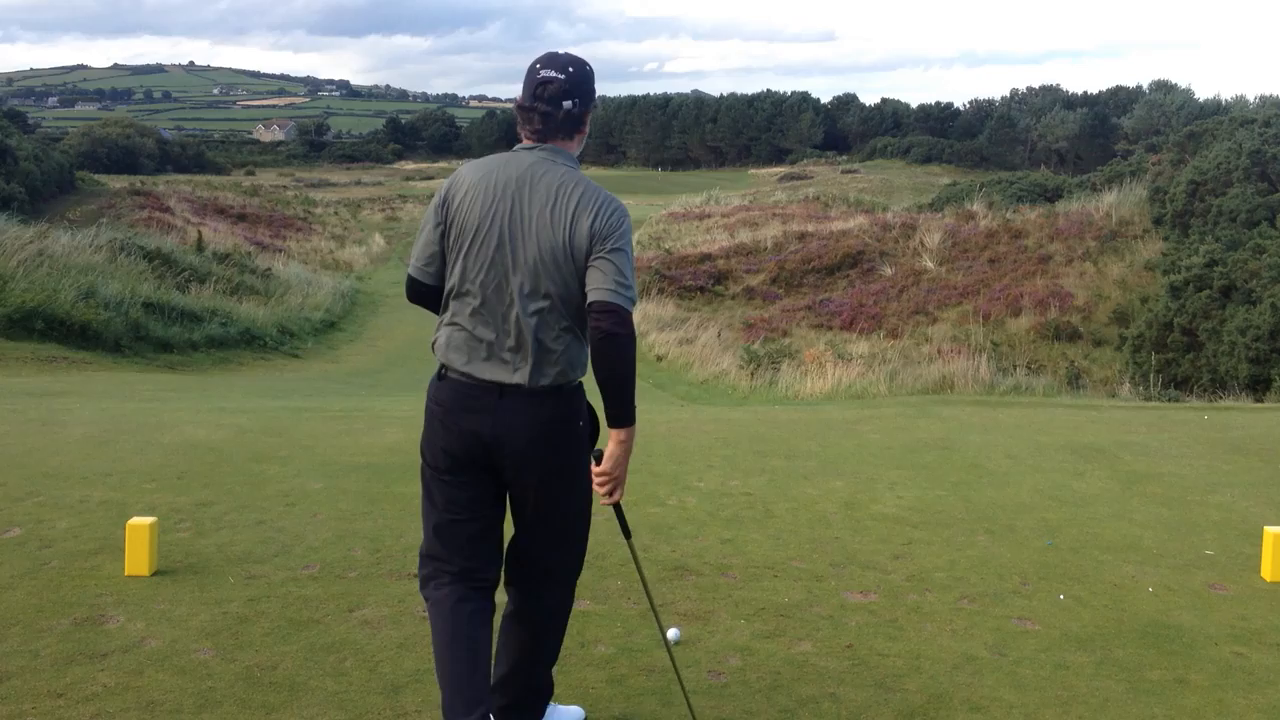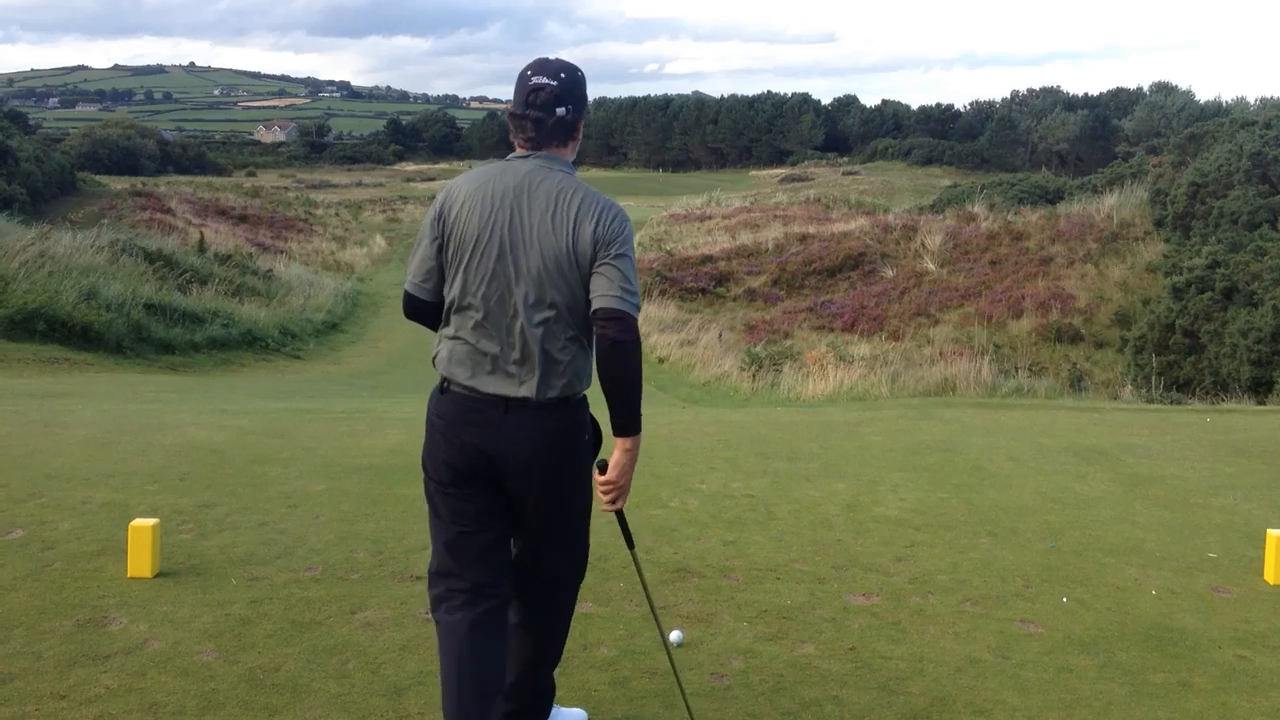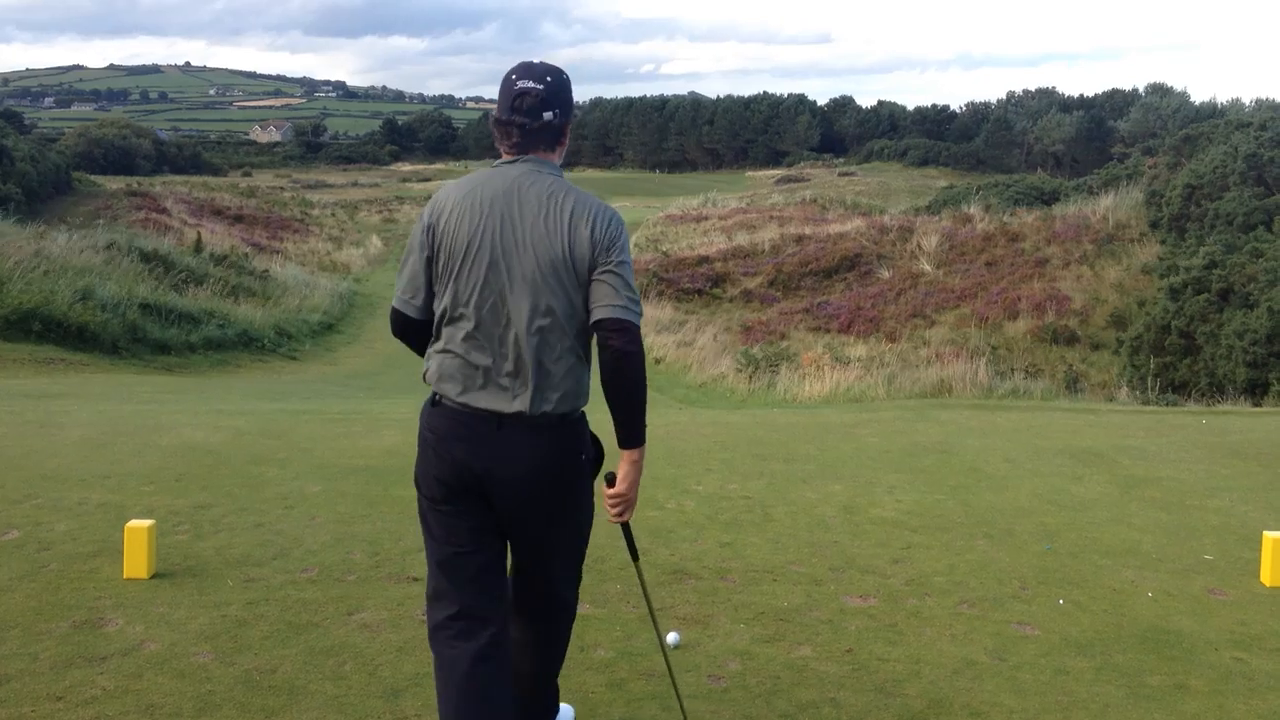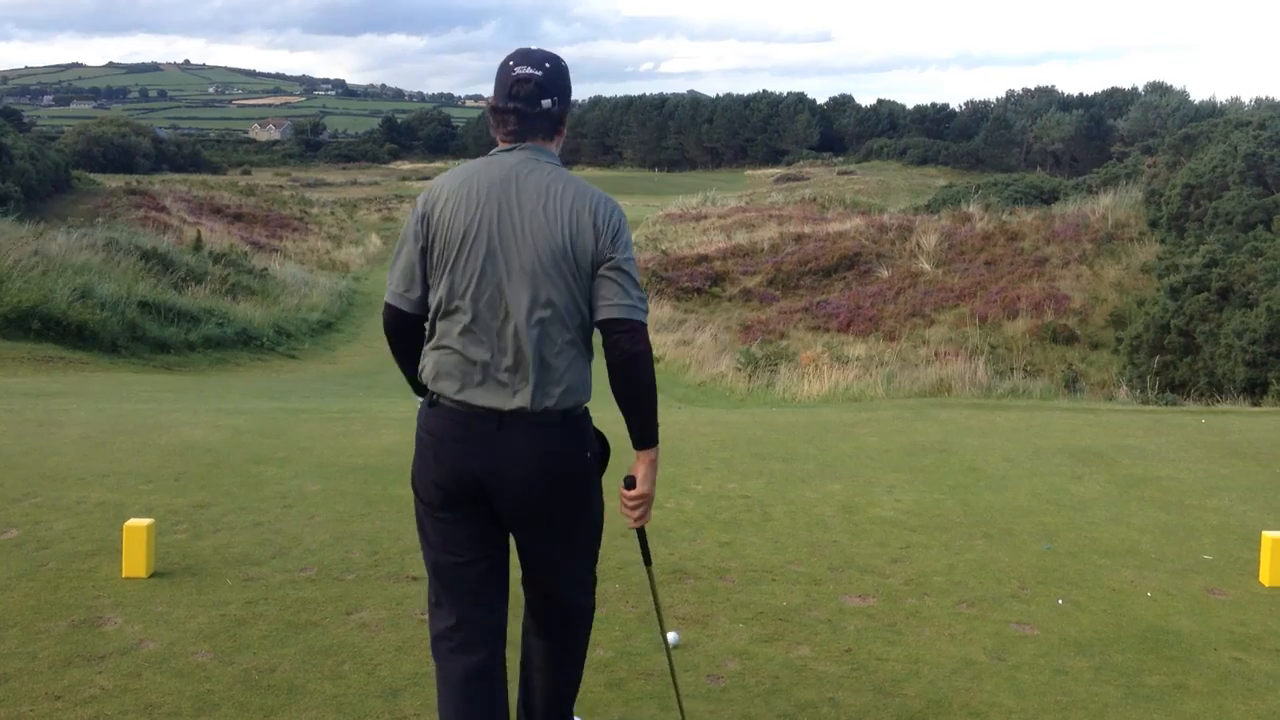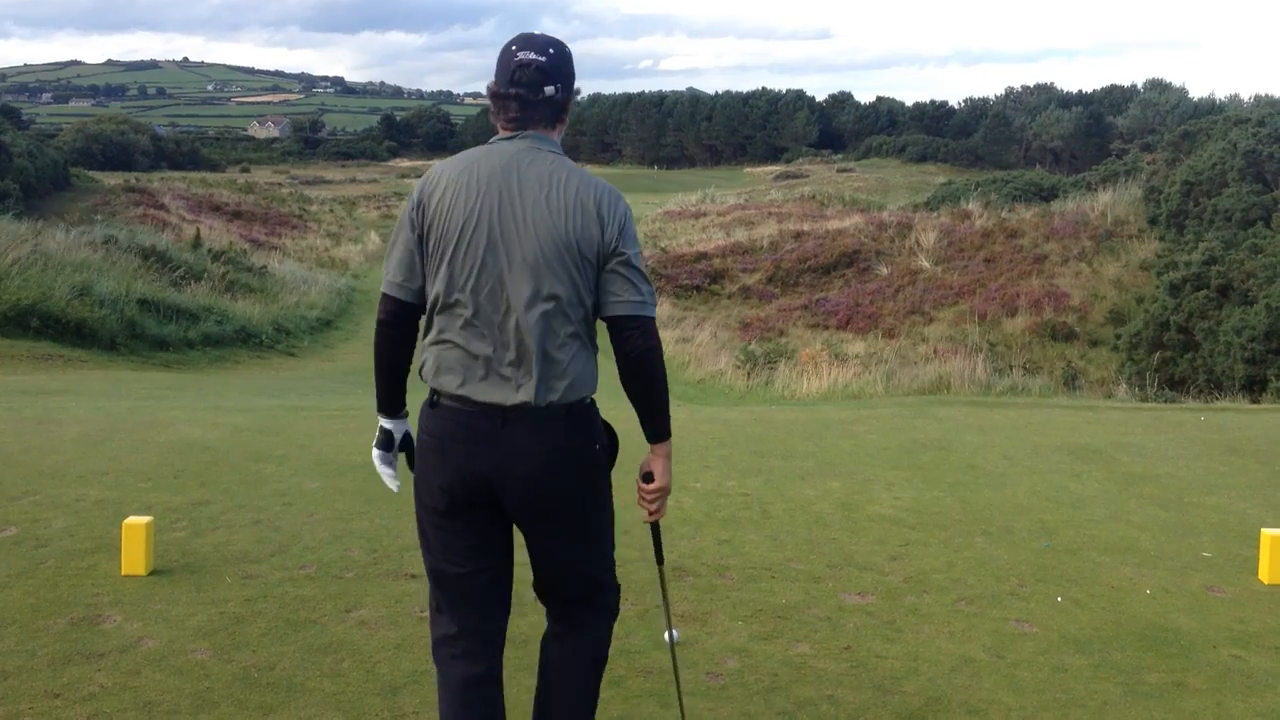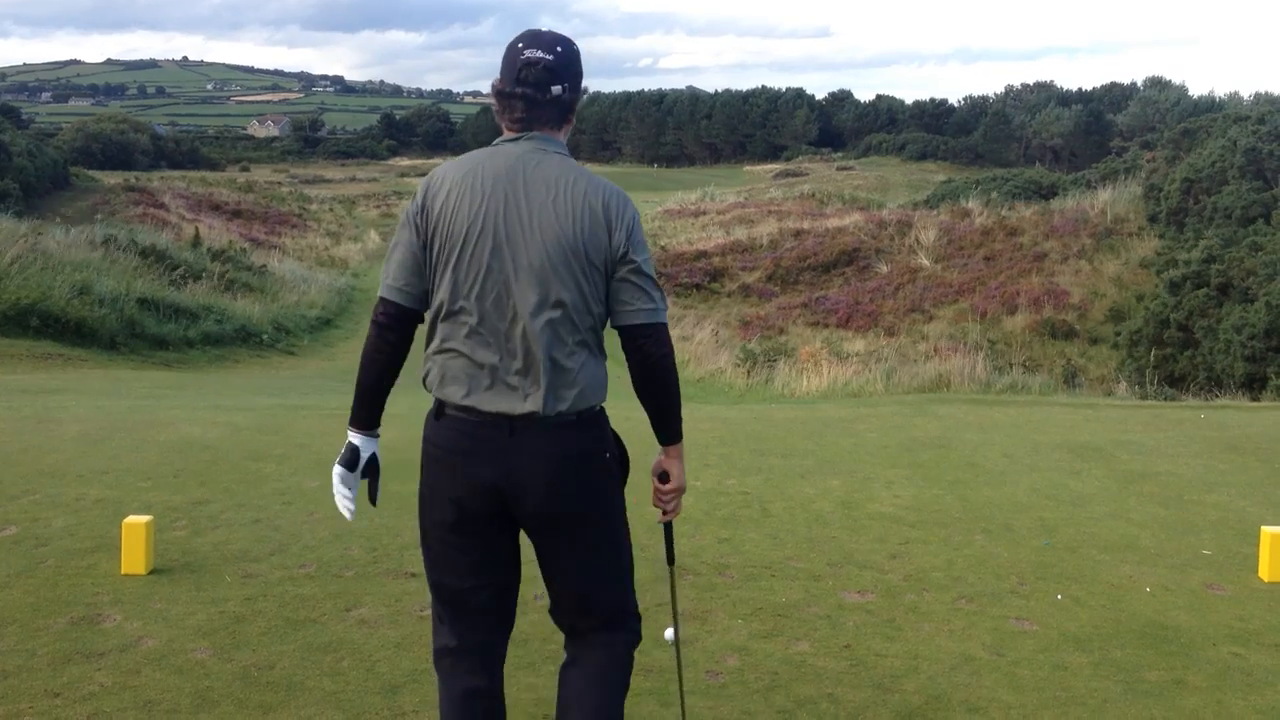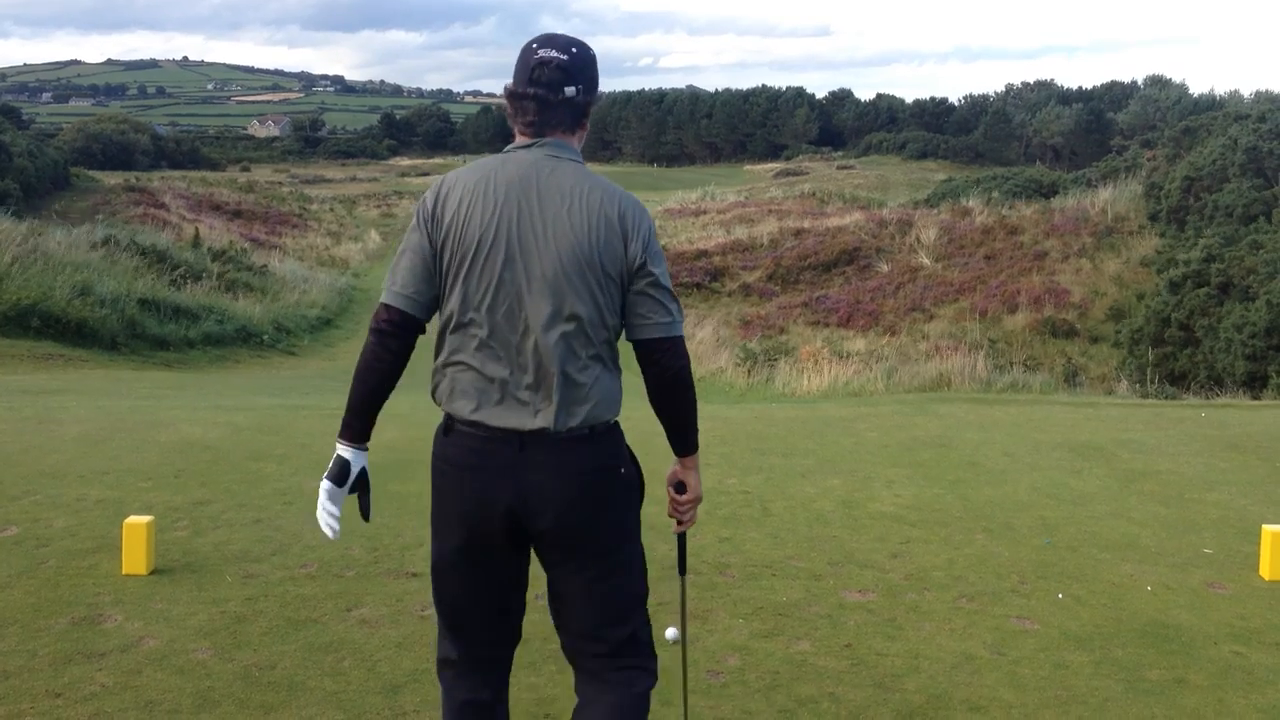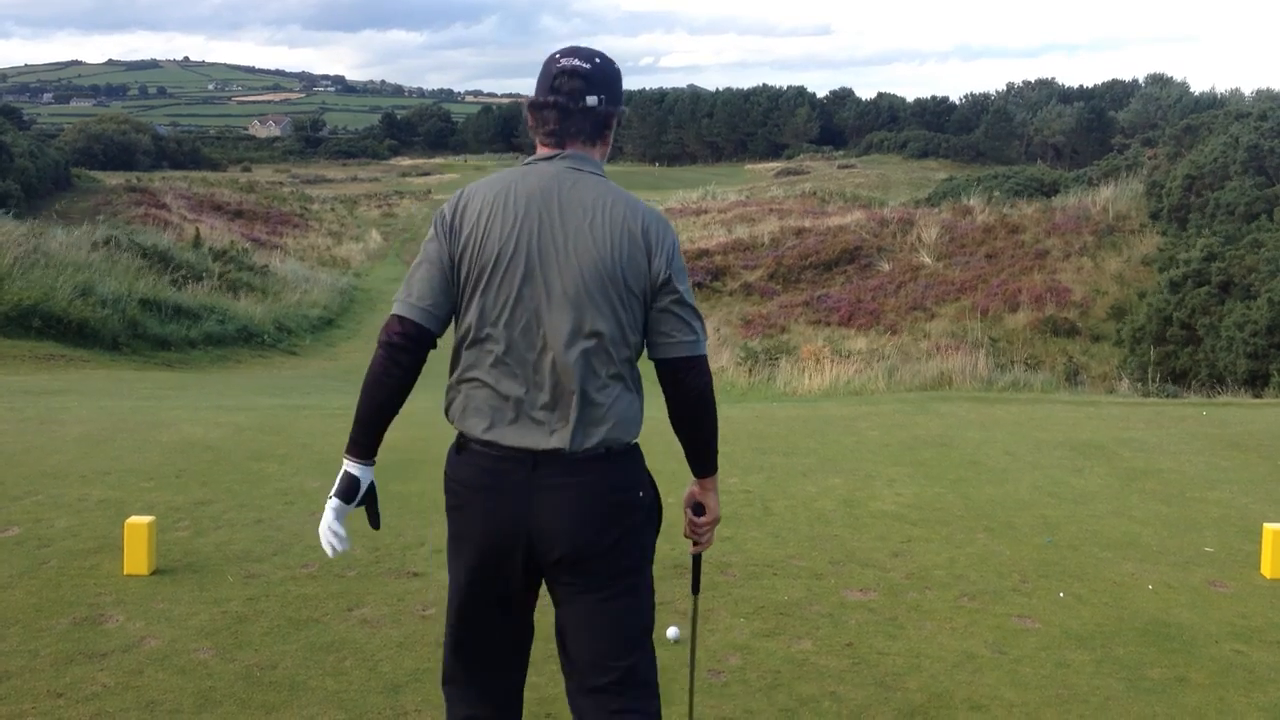
dt=0.1s
person 1, frame 1
left shoulder: (463, 182)
right shoulder: (599, 207)
left elbow: (419, 287)
right elbow: (611, 325)
right wrist: (621, 432)
left hip: (457, 403)
right hip: (546, 416)
left knee: (454, 571)
right knee: (543, 572)
person 1, frame 2
left shoulder: (458, 193)
right shoulder: (599, 213)
left elbow: (418, 302)
right elbow: (616, 333)
right wrist: (625, 441)
left hip: (459, 418)
right hip: (549, 427)
left knee: (463, 587)
right knee: (545, 581)
person 1, frame 3
left shoulder: (445, 203)
right shoulder: (594, 219)
left elbow: (406, 323)
right elbow: (619, 343)
right wrist: (632, 452)
left hip: (453, 437)
right hip: (548, 444)
left knee: (461, 613)
right knee: (545, 600)
person 1, frame 4
left shoulder: (441, 194)
right shoulder: (595, 211)
left elbow: (399, 320)
right elbow: (626, 342)
right wrist: (645, 451)
left hip: (451, 437)
right hip: (551, 442)
left knee: (463, 624)
right knee: (560, 602)
person 1, frame 5
left shoulder: (438, 184)
right shoulder: (599, 200)
left elbow: (395, 315)
right elbow: (635, 337)
left wrist: (391, 418)
right wrist: (658, 446)
left hip: (454, 433)
right hip: (560, 439)
left knee: (466, 631)
right knee: (582, 606)
person 1, frame 6
left shoulder: (441, 187)
right shoulder: (606, 204)
left elbow: (391, 320)
right elbow: (647, 342)
left wrist: (361, 431)
right wrist: (671, 447)
left hip: (460, 444)
right hip: (568, 449)
left knee: (467, 640)
right knee: (602, 625)
person 1, frame 7
left shoulder: (450, 195)
right shoulder: (622, 211)
left elbow: (391, 331)
right elbow: (663, 353)
left wrist: (352, 446)
right wrist: (687, 458)
left hip: (470, 459)
right hip: (581, 466)
left knee: (473, 655)
right knee: (612, 660)
person 1, frame 8
left shoulder: (468, 206)
right shoulder: (644, 225)
left elbow: (402, 344)
right elbow: (685, 372)
left wrist: (358, 461)
right wrist: (705, 479)
left hip: (484, 479)
right hip: (599, 488)
